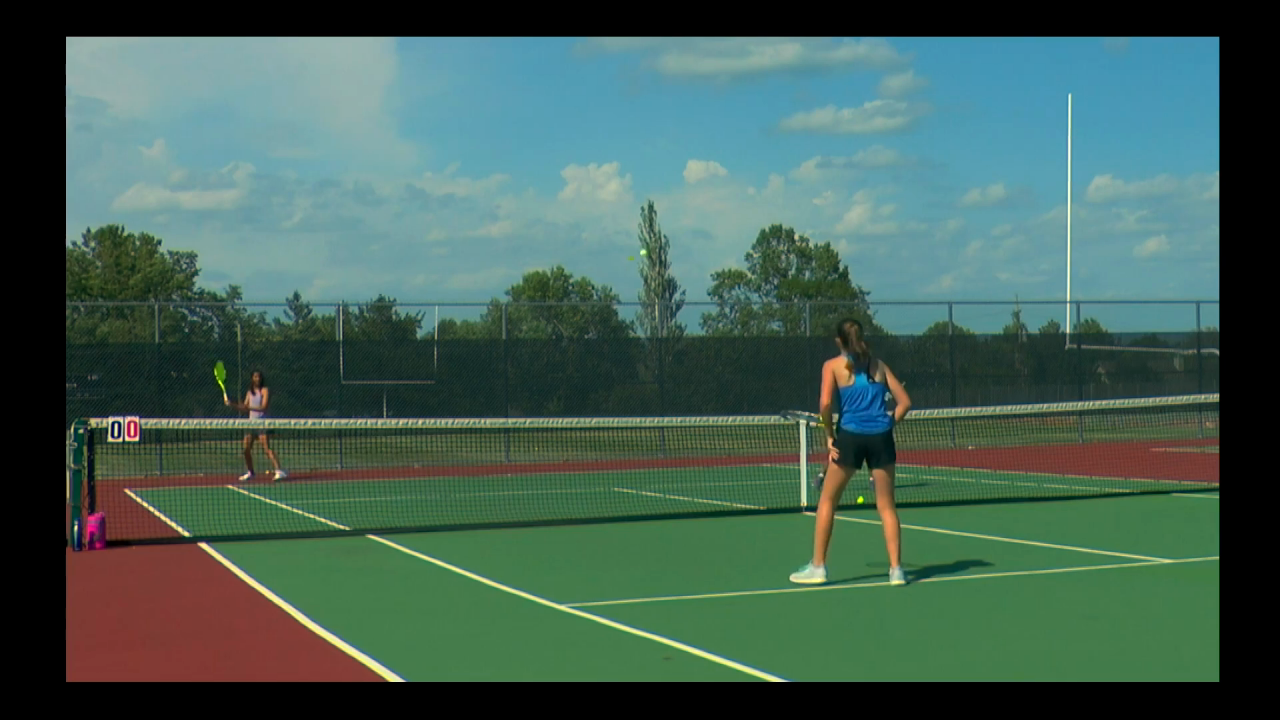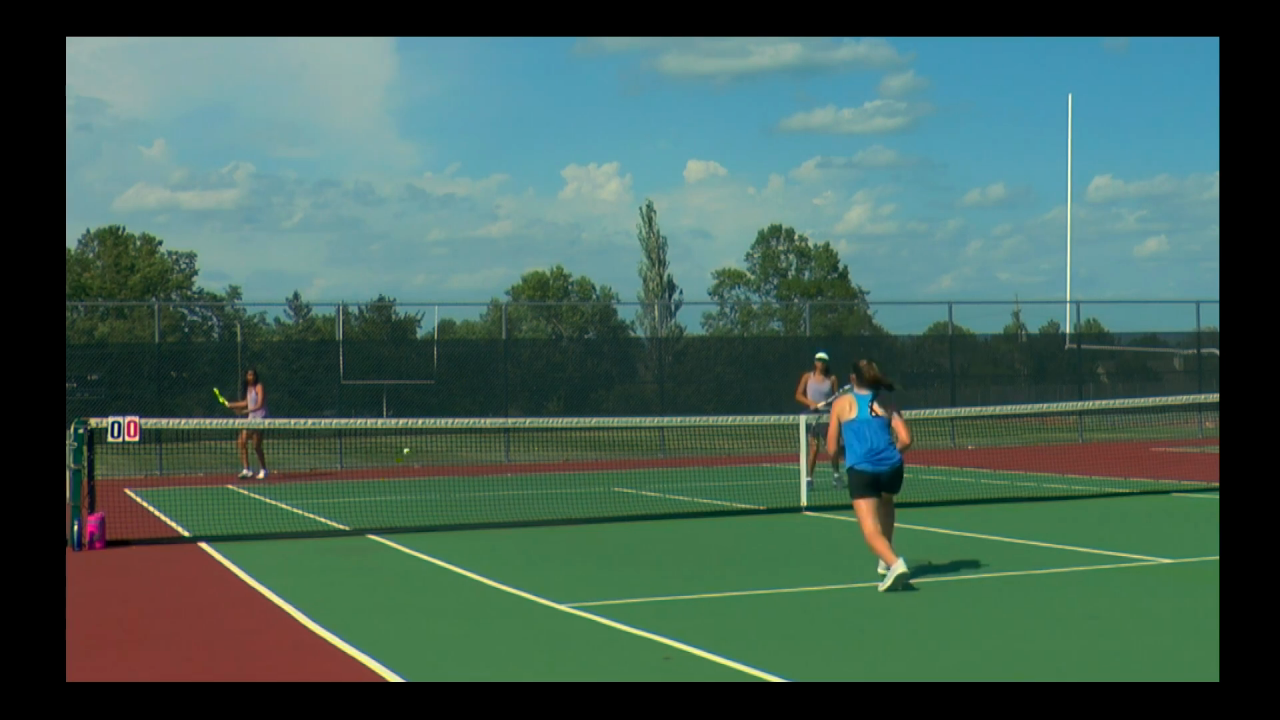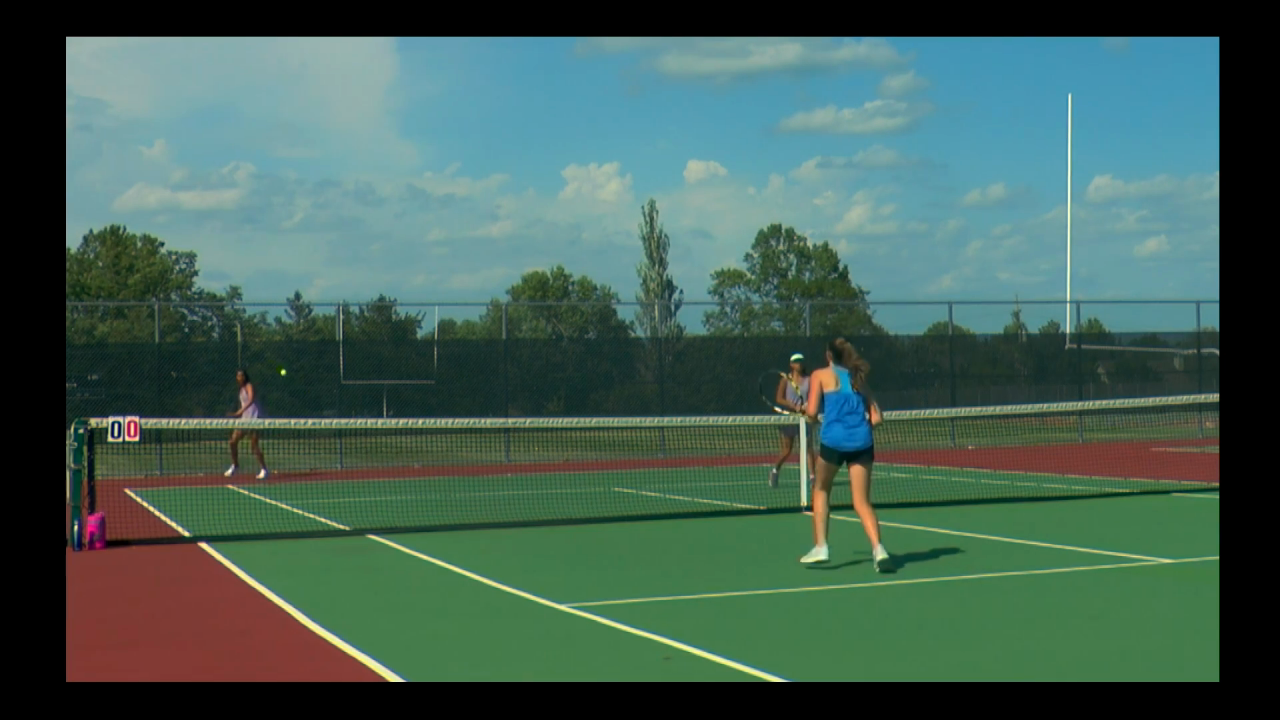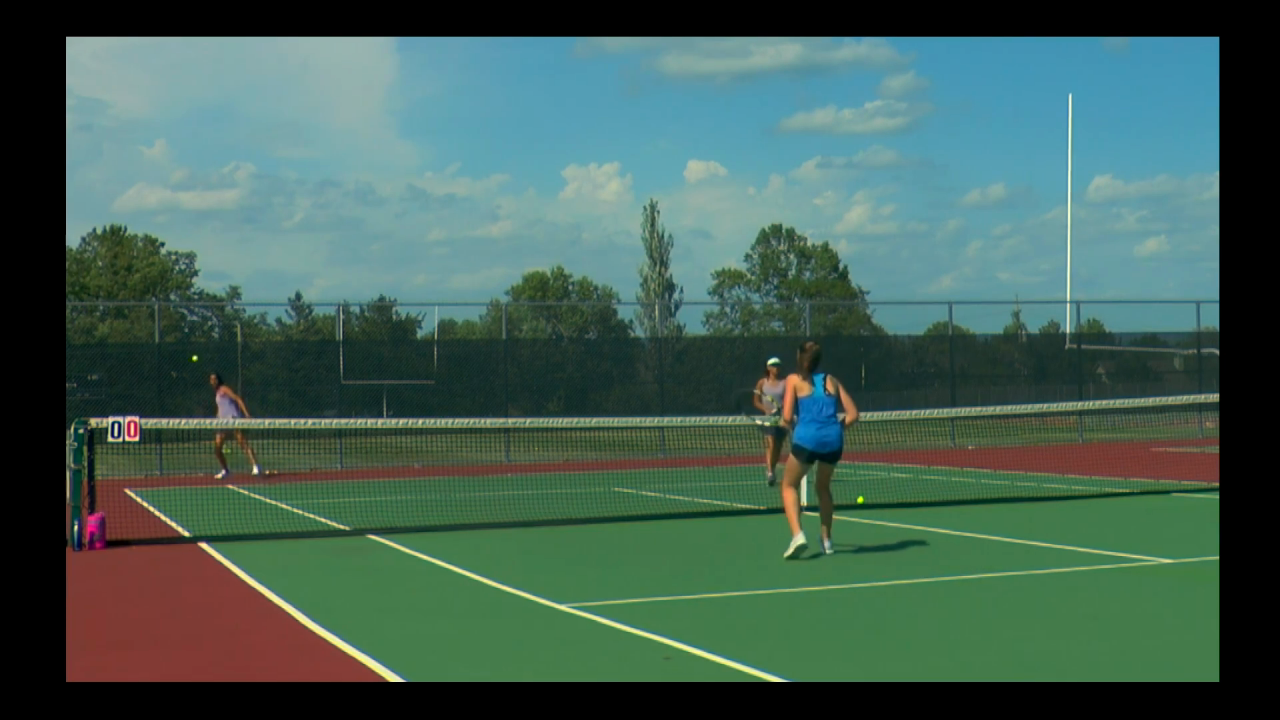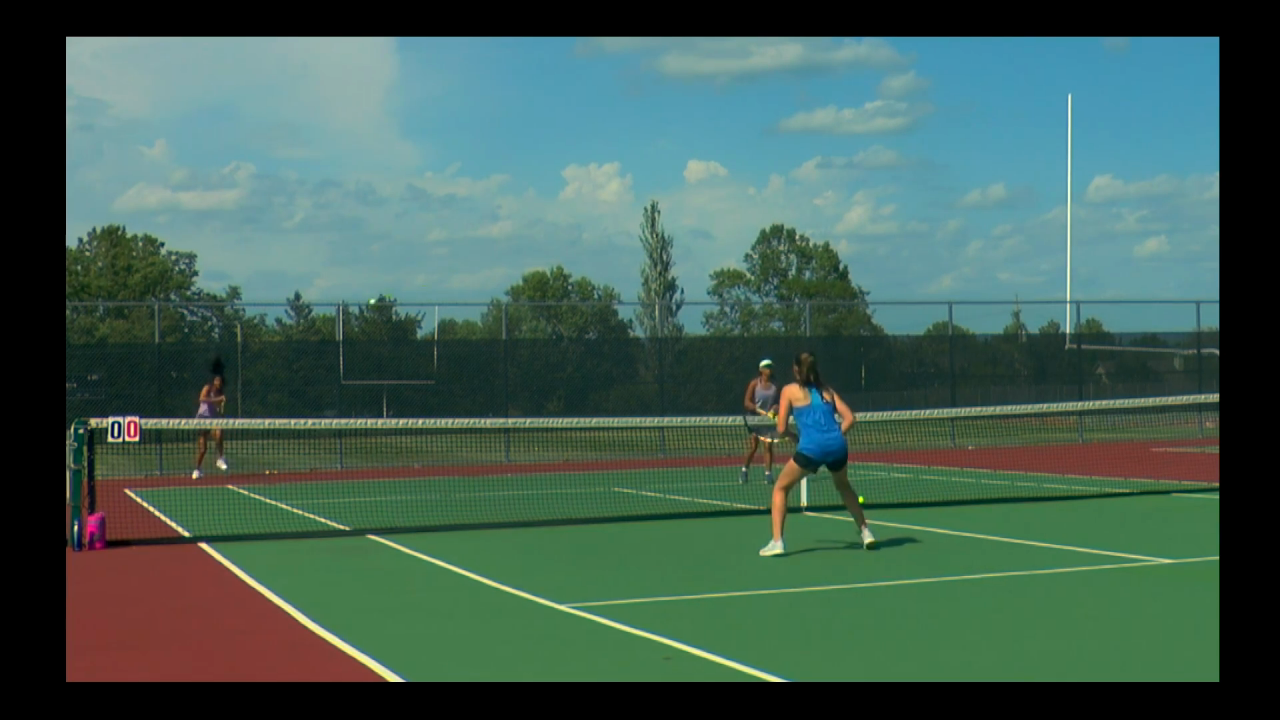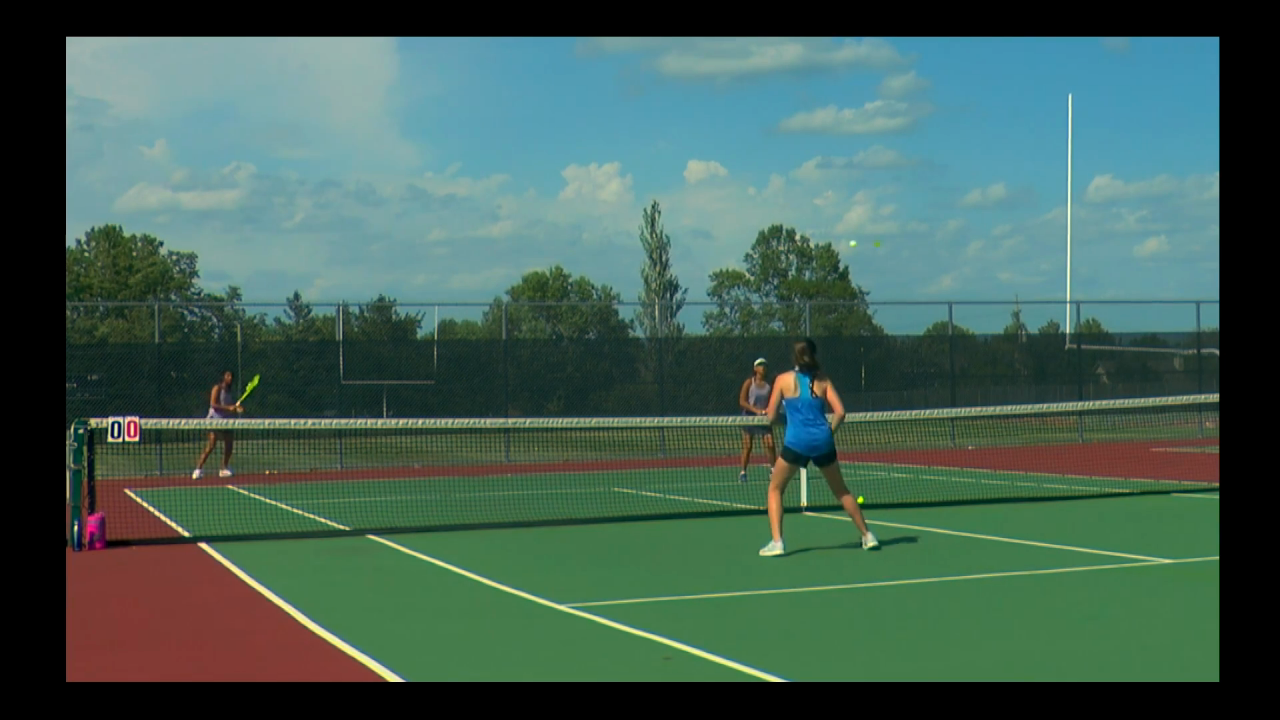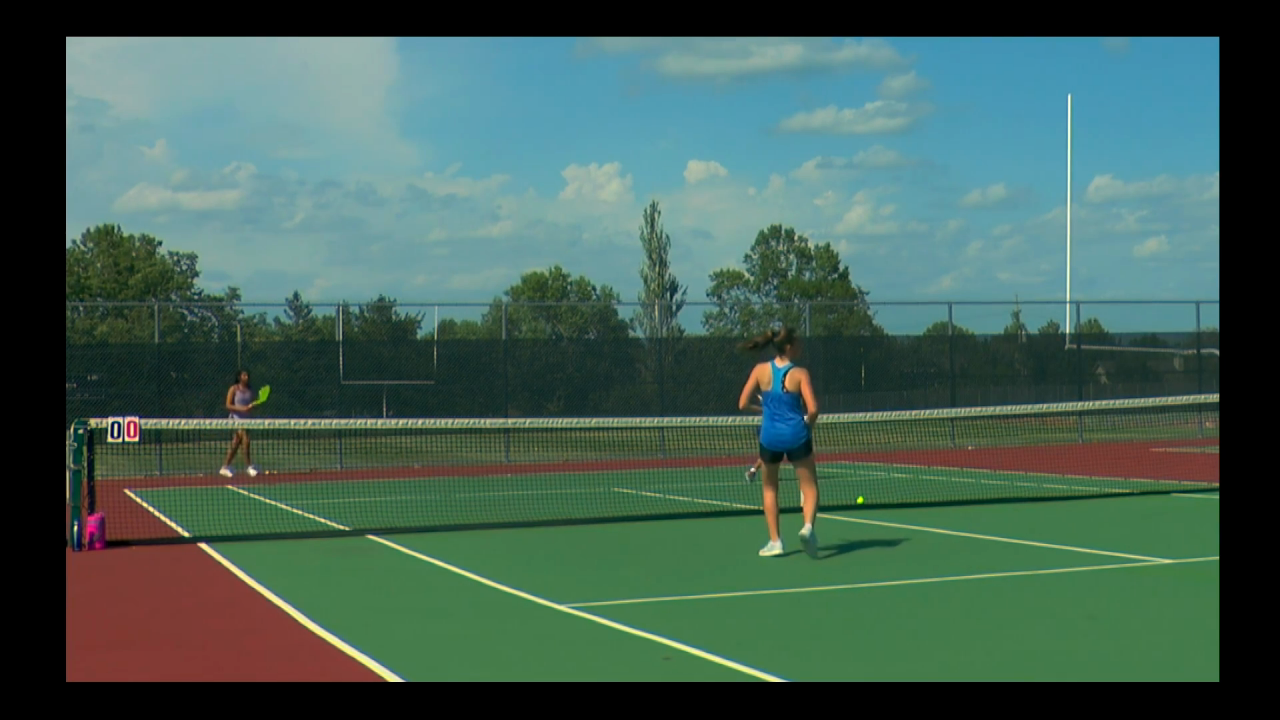
dt=0.4s
person 1, frame 1
left shoulder: (833, 366)
right shoulder: (878, 364)
left elbow: (826, 403)
right elbow: (905, 402)
left wrist: (829, 434)
left hip: (851, 435)
right hip: (881, 436)
left knee: (827, 502)
right knee: (886, 505)
left ankle: (817, 567)
right ankle: (896, 570)
person 1, frame 2
left shoulder: (840, 404)
right shoulder: (887, 405)
left elbow: (832, 448)
right elbow: (905, 441)
left hip: (860, 470)
right hip: (891, 468)
left knee: (873, 533)
right knee: (886, 505)
left ankle: (895, 563)
right ankle: (887, 561)
person 1, frame 3
left shoulder: (820, 375)
right shoulder: (860, 380)
left elbow: (812, 411)
right elbow: (876, 418)
left wrist: (803, 409)
left hip: (833, 441)
right hip: (862, 442)
left knee: (821, 490)
right knee: (862, 503)
left ankle: (820, 547)
right ankle: (878, 549)
person 1, frame 4
left shoulder: (794, 379)
right shoulder: (832, 381)
left elbow: (788, 416)
right elbow: (853, 415)
left wrist: (792, 425)
left hip: (806, 439)
right hip: (833, 441)
left knee: (789, 487)
right knee: (822, 487)
left ankle: (798, 535)
right ankle: (826, 540)
person 1, frame 5
left shoulder: (790, 390)
right shoulder: (826, 389)
left elbow: (781, 428)
right elbow: (849, 418)
left wrist: (794, 436)
left hip: (811, 448)
right hip: (837, 446)
left knee: (780, 488)
right knee: (843, 486)
left ankle: (777, 542)
right ankle: (865, 533)
person 1, frame 6
left shoulder: (783, 380)
right shoulder: (823, 380)
left elbow: (771, 416)
right elbow: (840, 412)
right wrist: (829, 431)
left hip: (796, 442)
right hip: (821, 441)
left knee: (775, 489)
right knee: (840, 490)
left ankle: (776, 542)
right ankle: (867, 536)
person 1, frame 7
left shoulder: (760, 370)
right shoulder: (800, 373)
left elbow: (743, 404)
right elbow: (813, 409)
right wrist: (808, 424)
left hip: (770, 436)
right hip: (797, 436)
left knee: (769, 488)
right knee: (810, 487)
left ankle: (775, 542)
right ankle: (808, 527)
